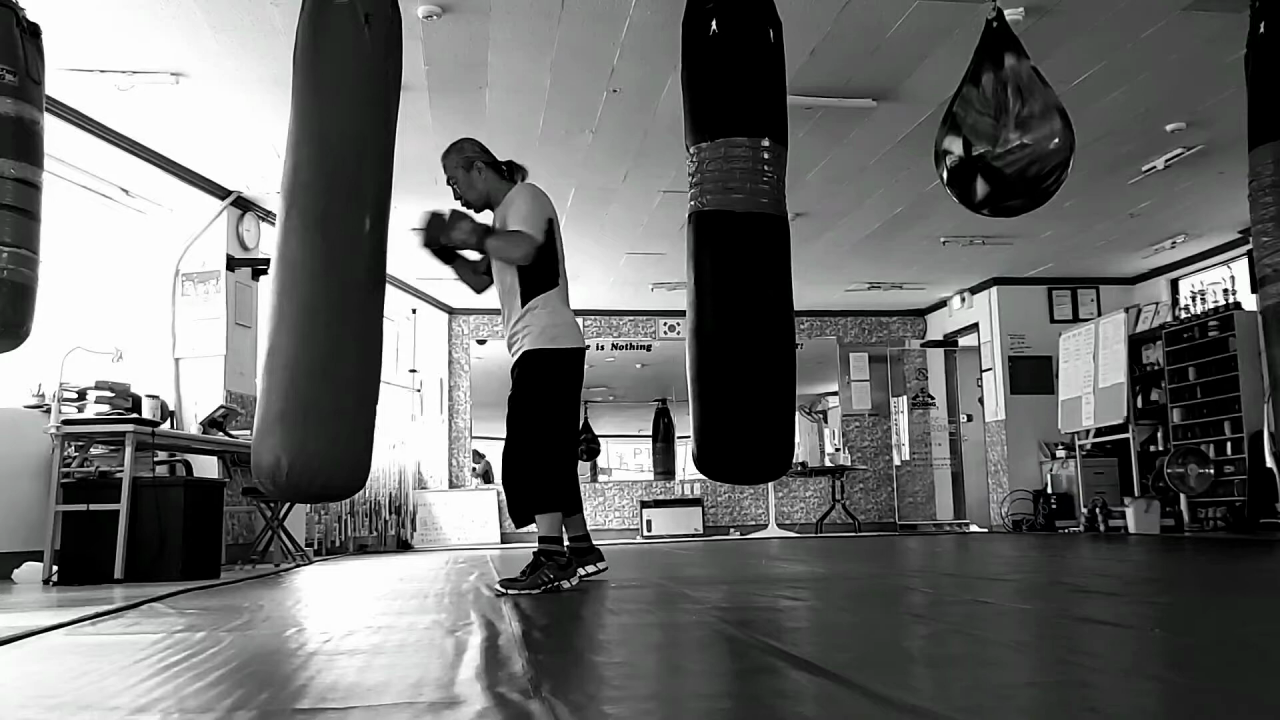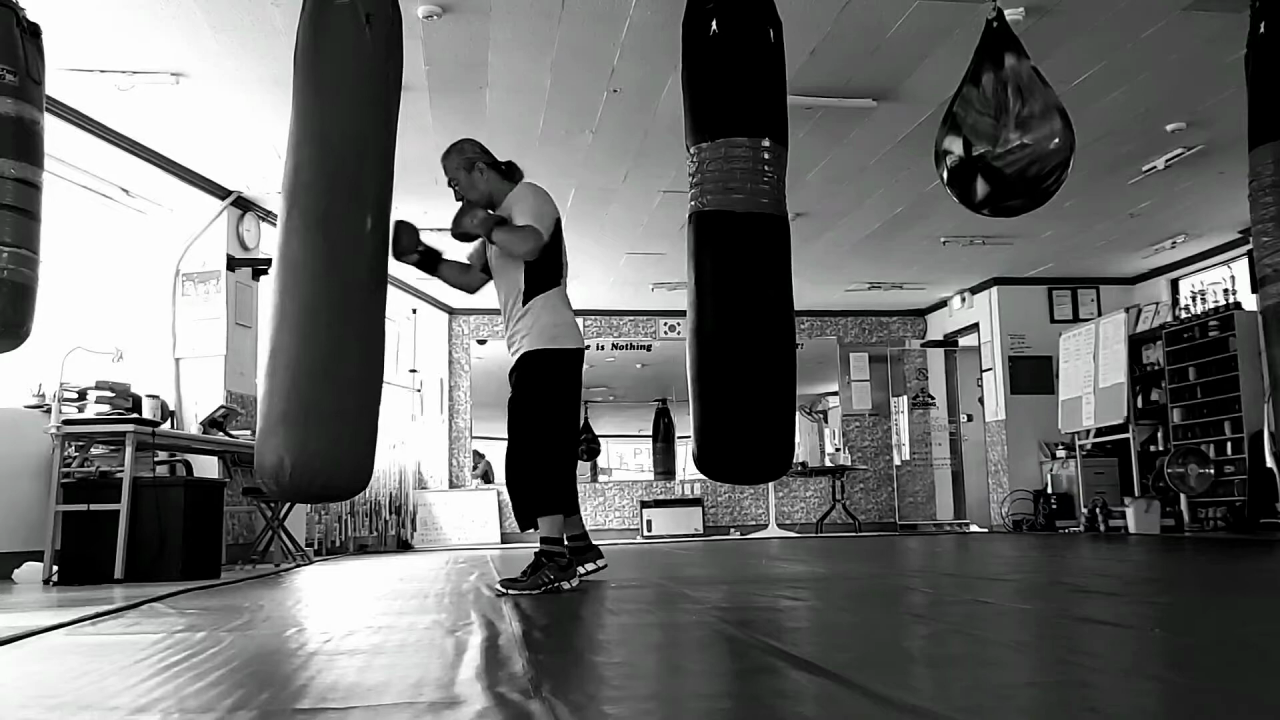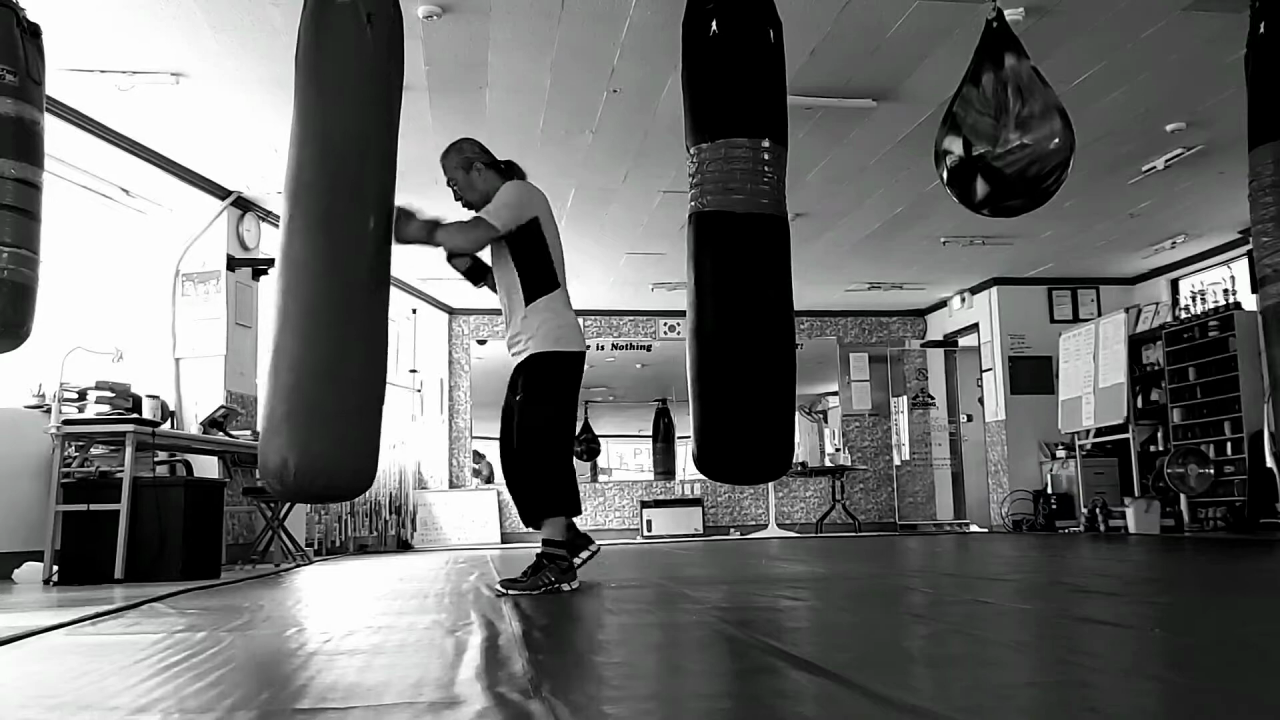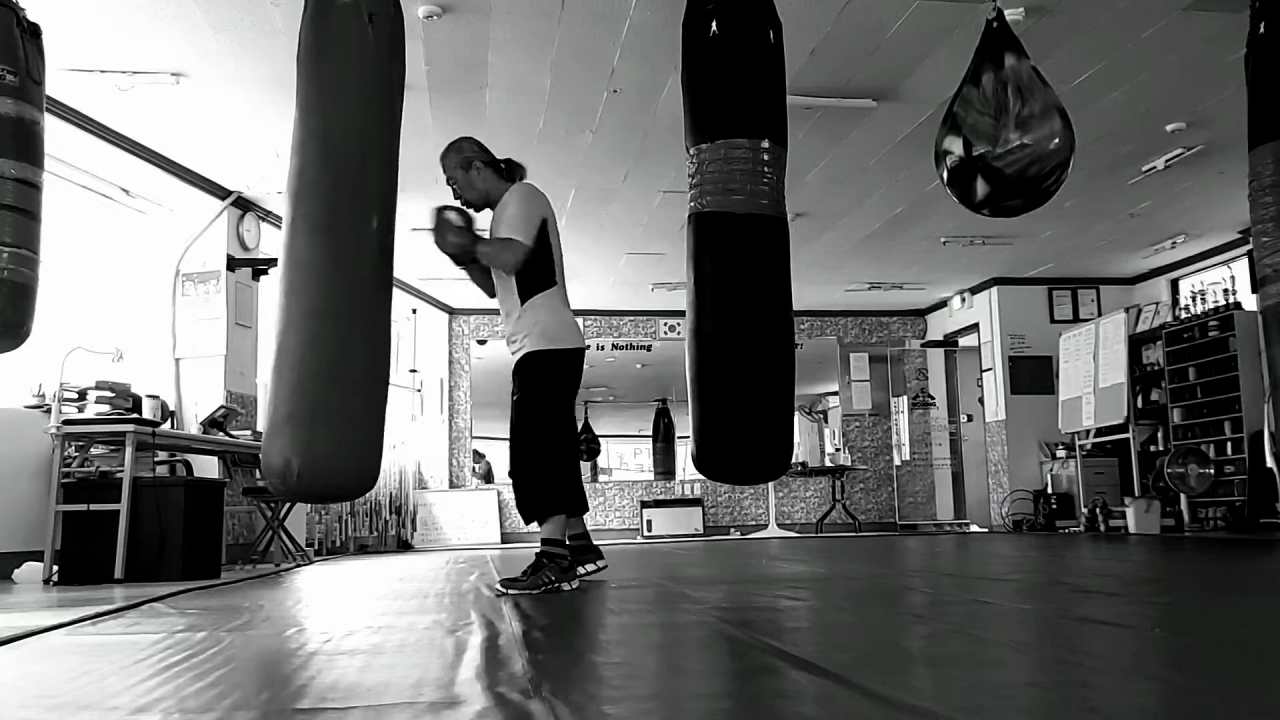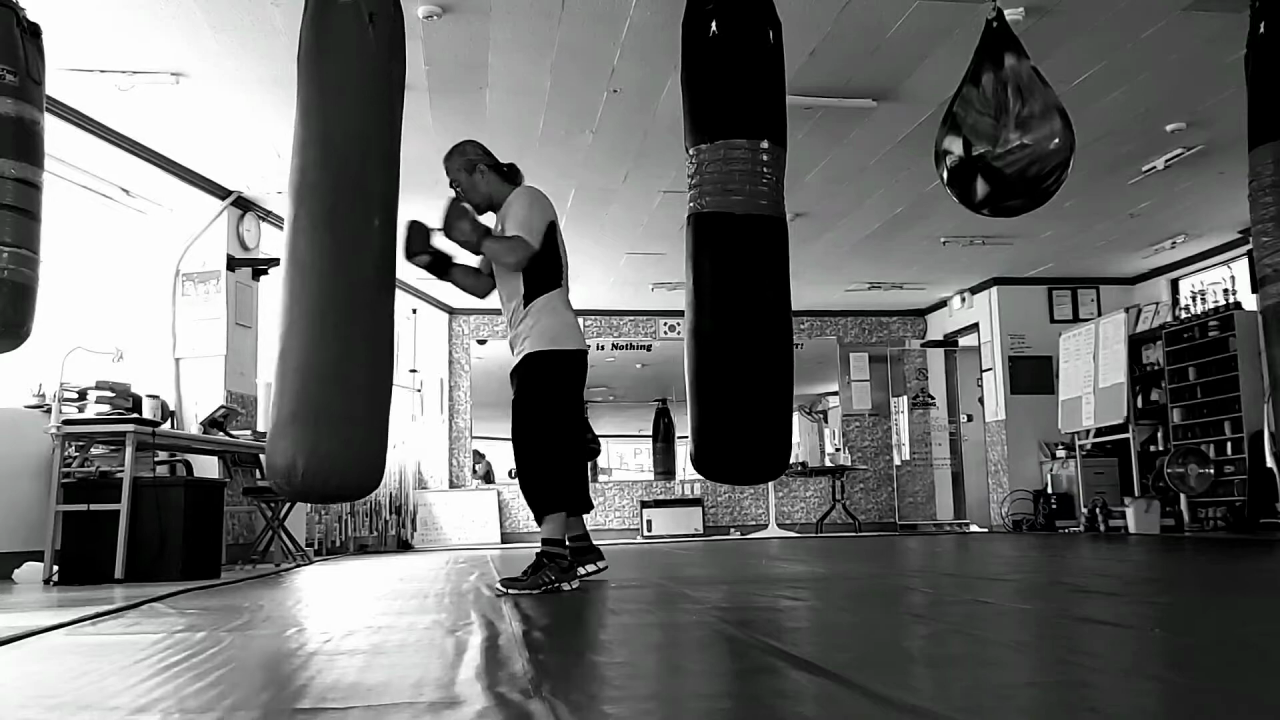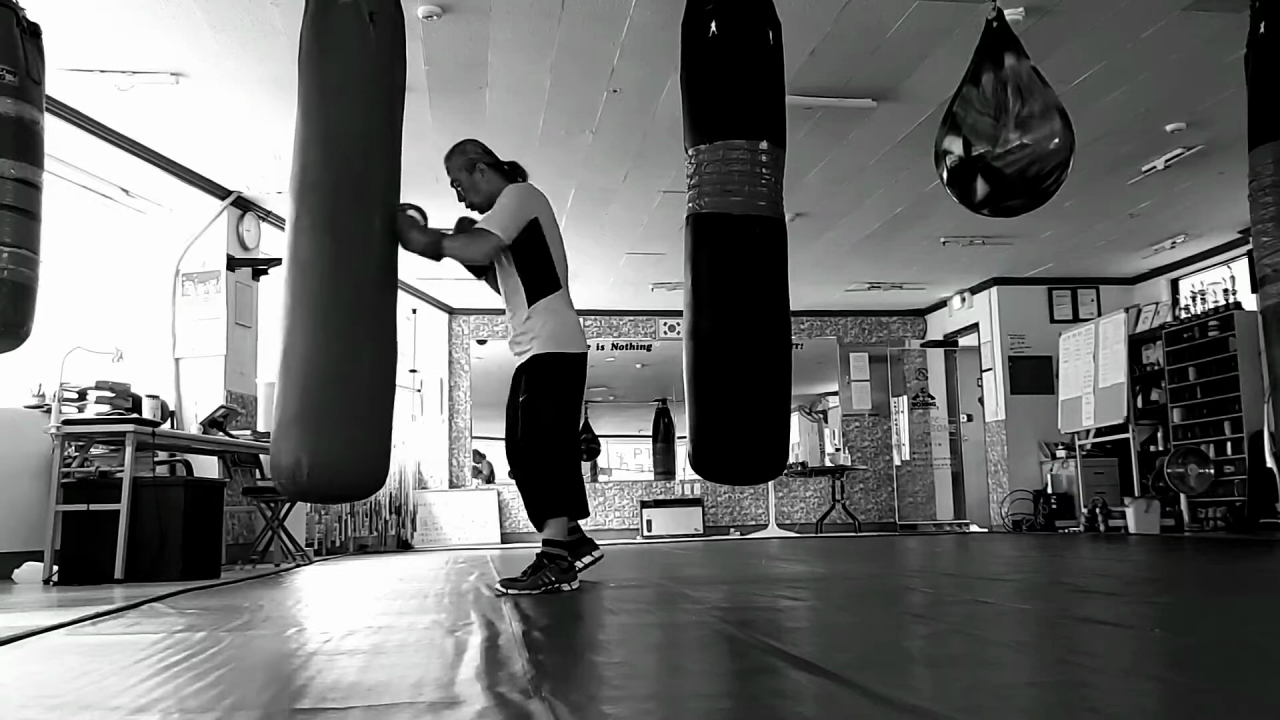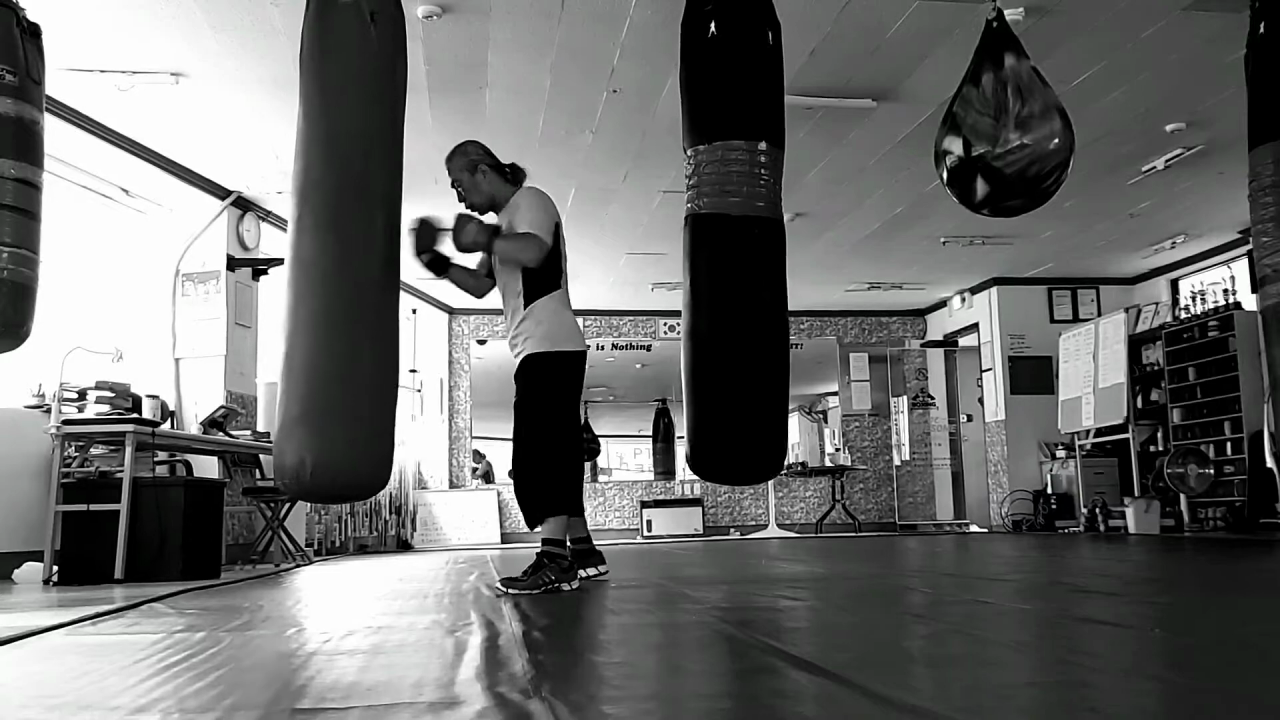
dt=0.1s
person 1, frame 1
left shoulder: (525, 198)
right shoulder: (504, 217)
left elbow: (520, 251)
right elbow: (480, 280)
left wrist: (470, 233)
right wrist: (452, 250)
left hip: (549, 345)
right hip: (535, 349)
left knee: (533, 449)
right knee: (549, 449)
left ankle: (552, 558)
right ankle: (579, 548)
person 1, frame 2
left shoulder: (529, 196)
right shoulder: (499, 217)
left elbow: (528, 248)
right elbow: (469, 279)
left wrist: (485, 228)
right wrist: (423, 257)
left hip: (548, 345)
right hip: (536, 348)
left knee: (534, 449)
right knee: (546, 450)
left ankle: (552, 558)
right ankle: (576, 548)
person 1, frame 3
left shoulder: (519, 194)
right shoulder: (508, 209)
left elbow: (469, 236)
right elbow: (511, 283)
left wrist: (419, 229)
left hip: (550, 348)
right hip: (538, 349)
left knee: (536, 452)
right knee: (526, 450)
left ankle: (555, 561)
right ankle: (569, 540)
person 1, frame 4
left shoulder: (521, 197)
right shoulder: (505, 213)
left elbow: (510, 258)
right elbow: (502, 286)
left wrist: (465, 242)
right wrist: (468, 257)
left hip: (547, 345)
right hip: (538, 349)
left knee: (538, 450)
right knee: (543, 450)
left ankle: (555, 559)
right ankle: (578, 547)
person 1, frame 5
left shoulder: (526, 199)
right shoulder: (510, 214)
left elbow: (517, 257)
right elbow: (482, 286)
left wrist: (471, 234)
right wrist: (431, 260)
left hip: (550, 346)
right hip: (536, 351)
left knee: (543, 448)
right knee: (541, 450)
left ankle: (555, 559)
right ankle: (578, 548)
person 1, frame 6
left shoulder: (519, 195)
right shoulder: (506, 212)
left elbow: (480, 250)
right elbow: (497, 275)
left wrist: (427, 239)
right wrist: (433, 246)
left hip: (551, 348)
right hip: (537, 351)
left knee: (541, 450)
right knee: (529, 451)
left ankle: (555, 560)
right ankle: (572, 543)
person 1, frame 7
left shoulder: (528, 200)
right shoulder: (504, 218)
left elbow: (533, 254)
right elbow: (480, 285)
left wrist: (484, 237)
right wrist: (436, 260)
left hip: (550, 348)
right hip: (539, 351)
left knee: (540, 451)
right knee: (551, 452)
left ankle: (555, 560)
right ankle: (580, 551)
